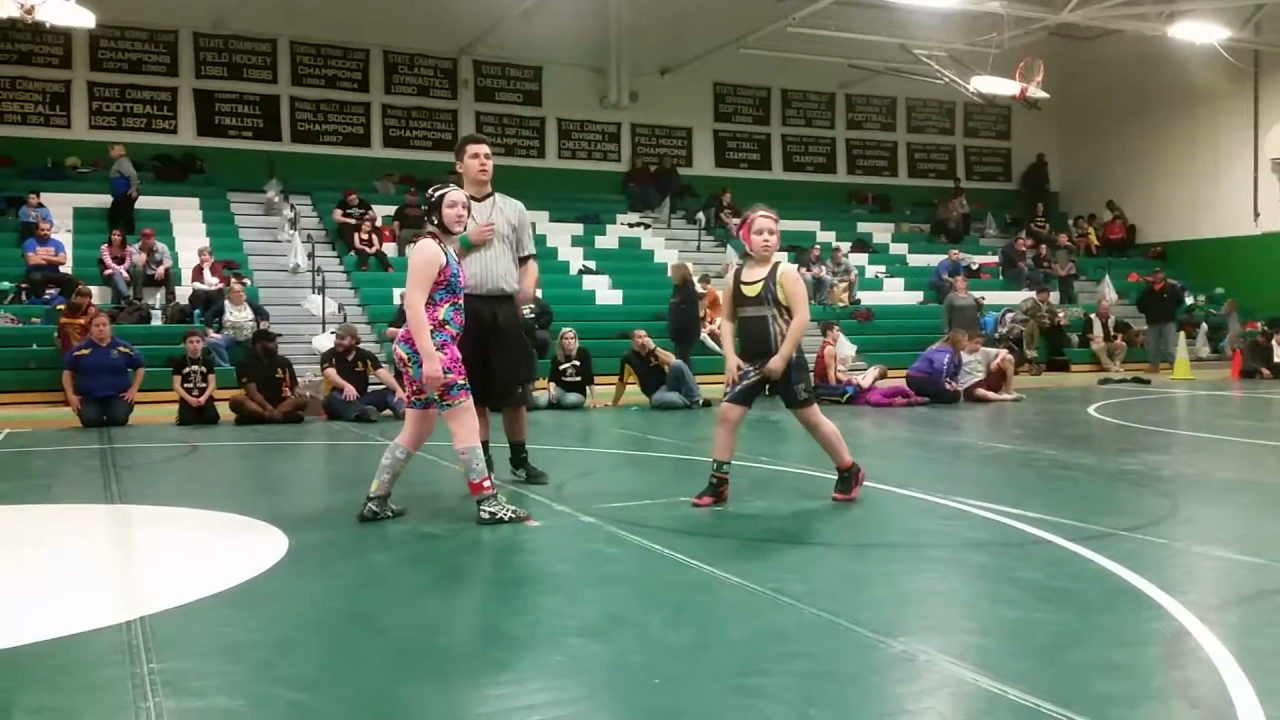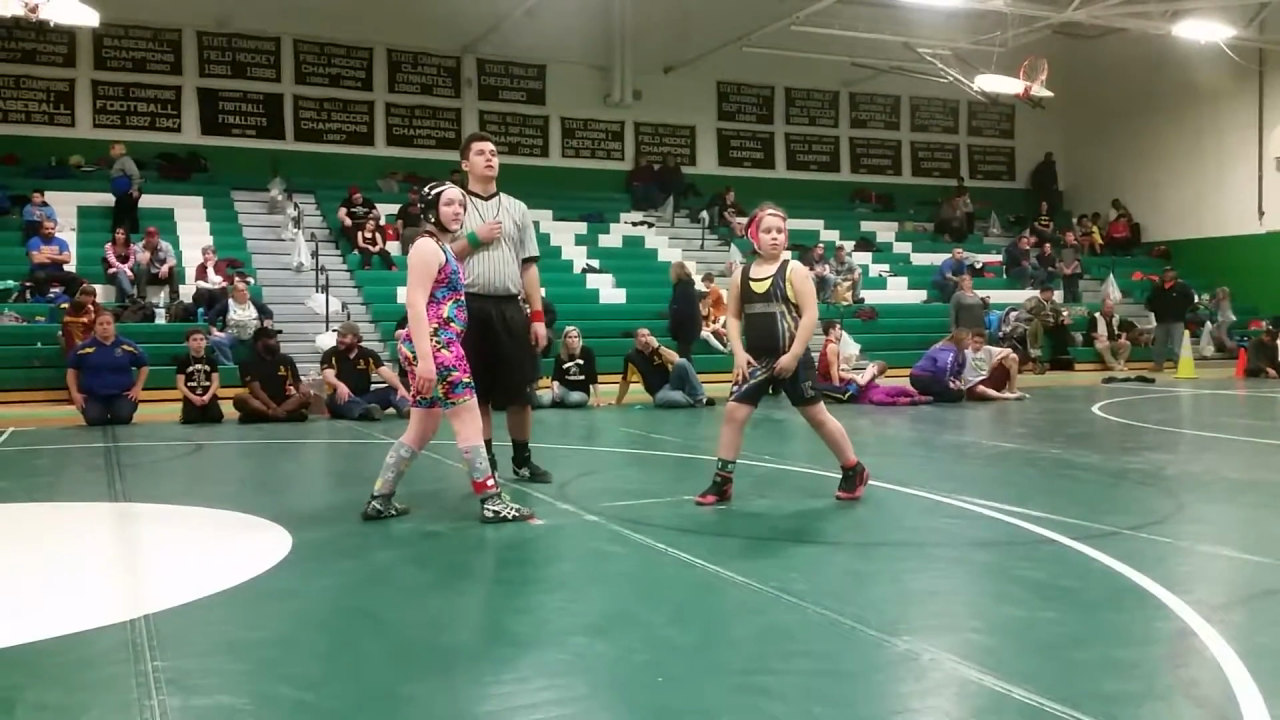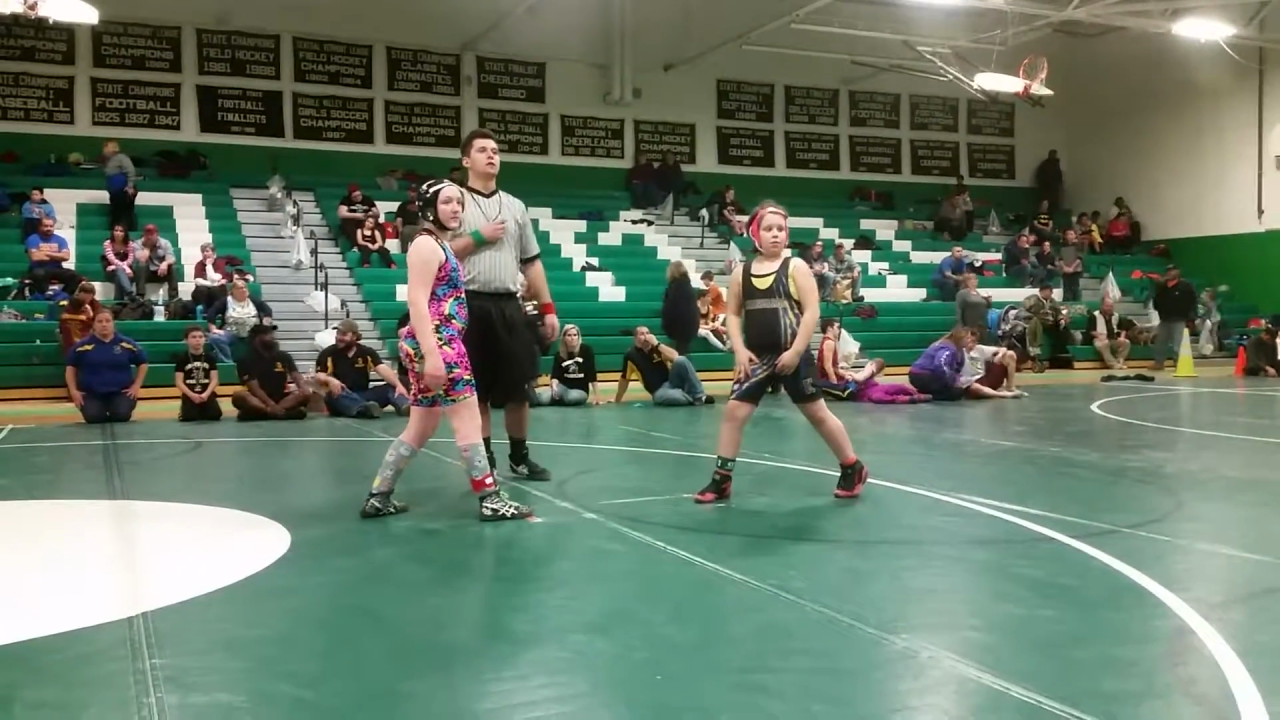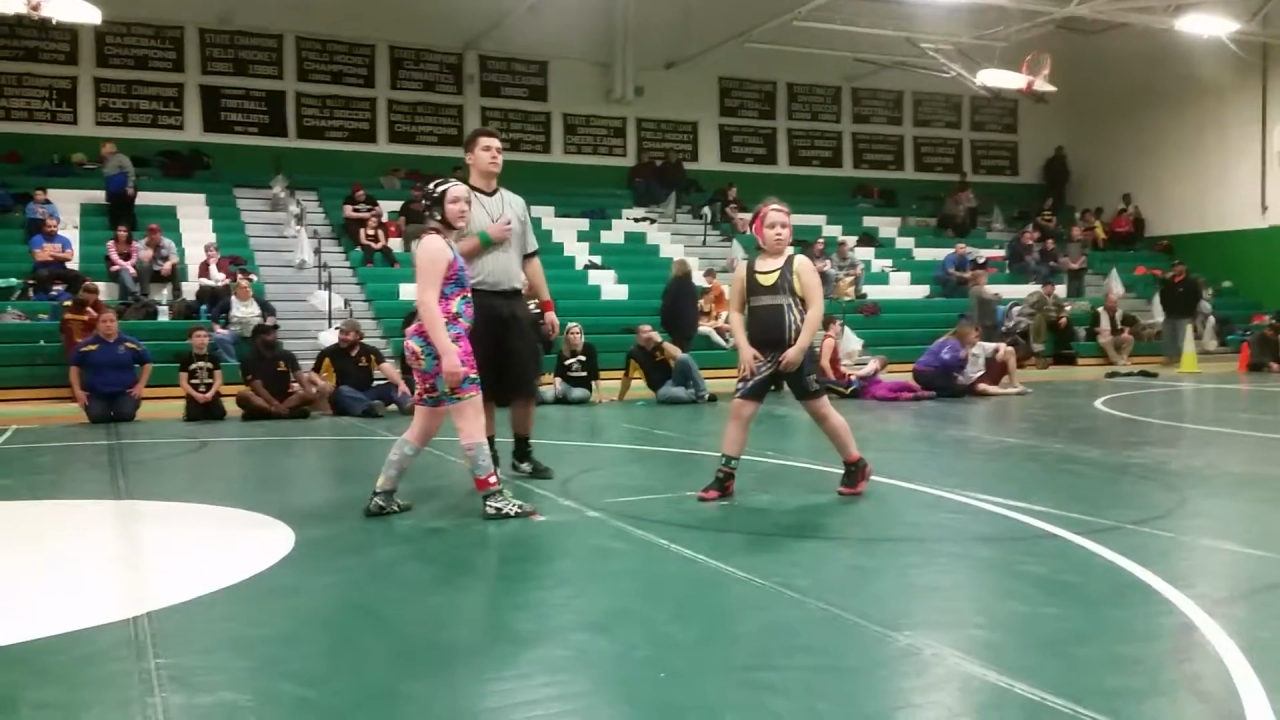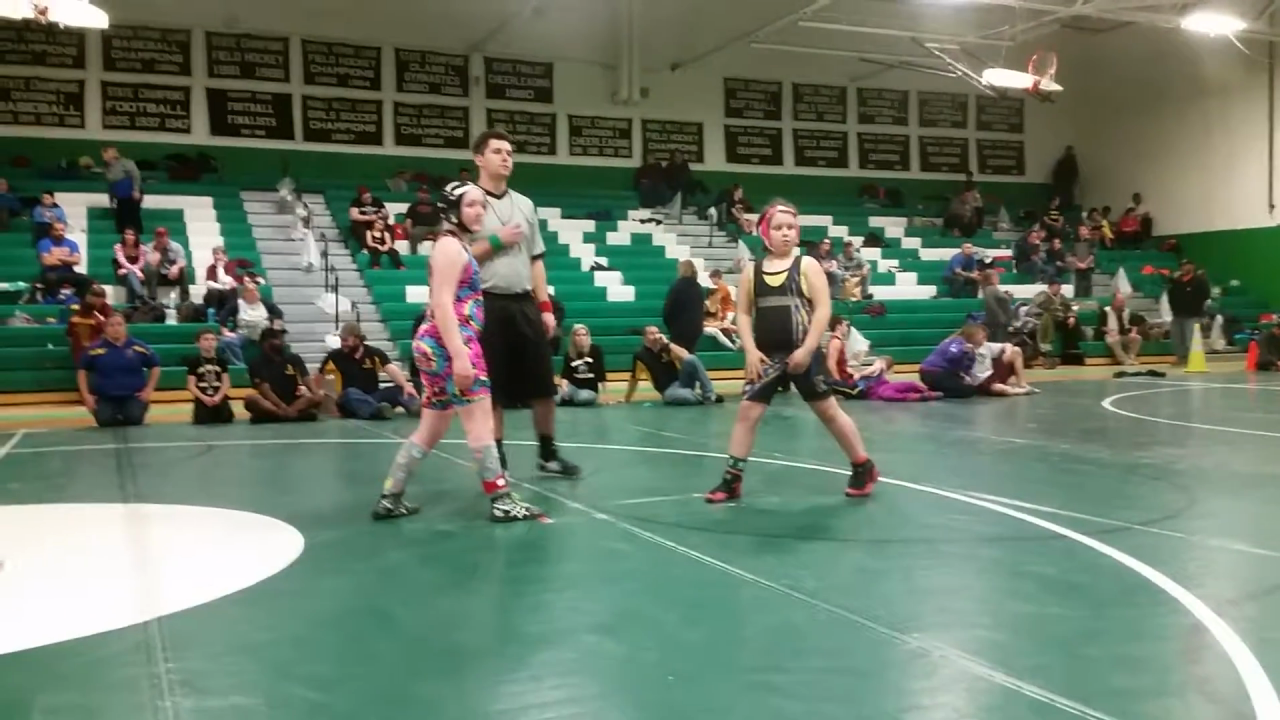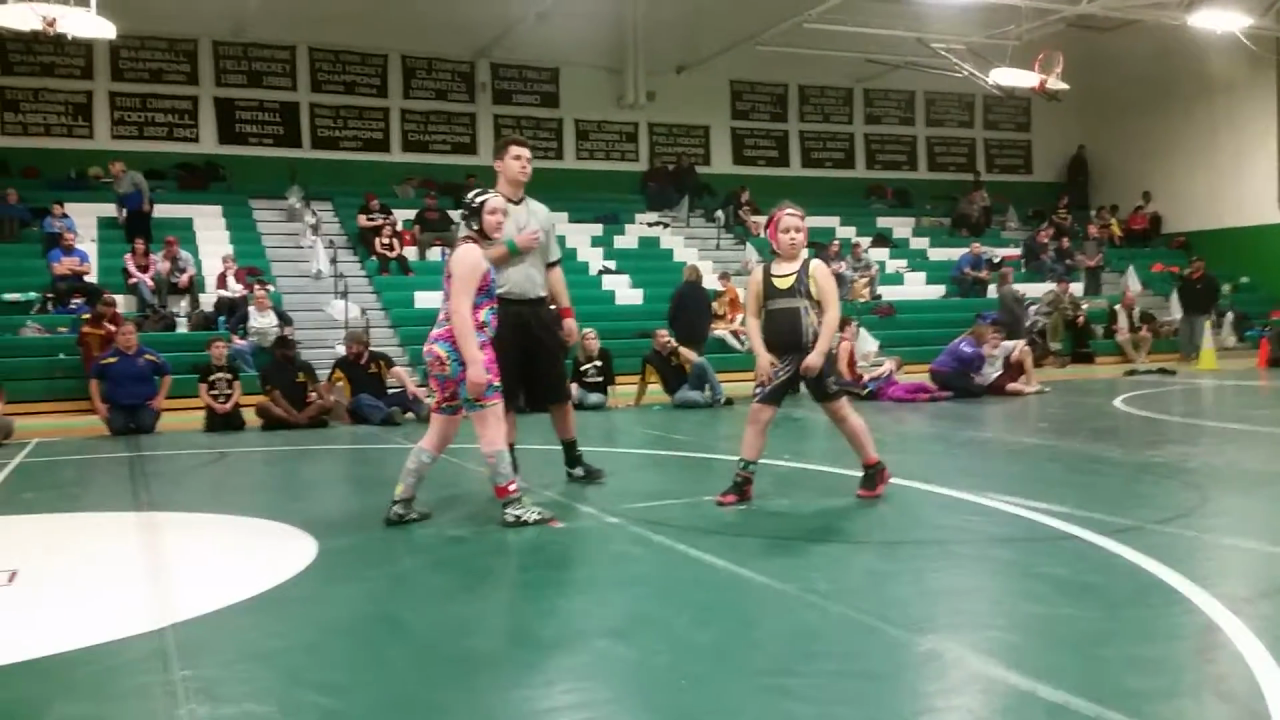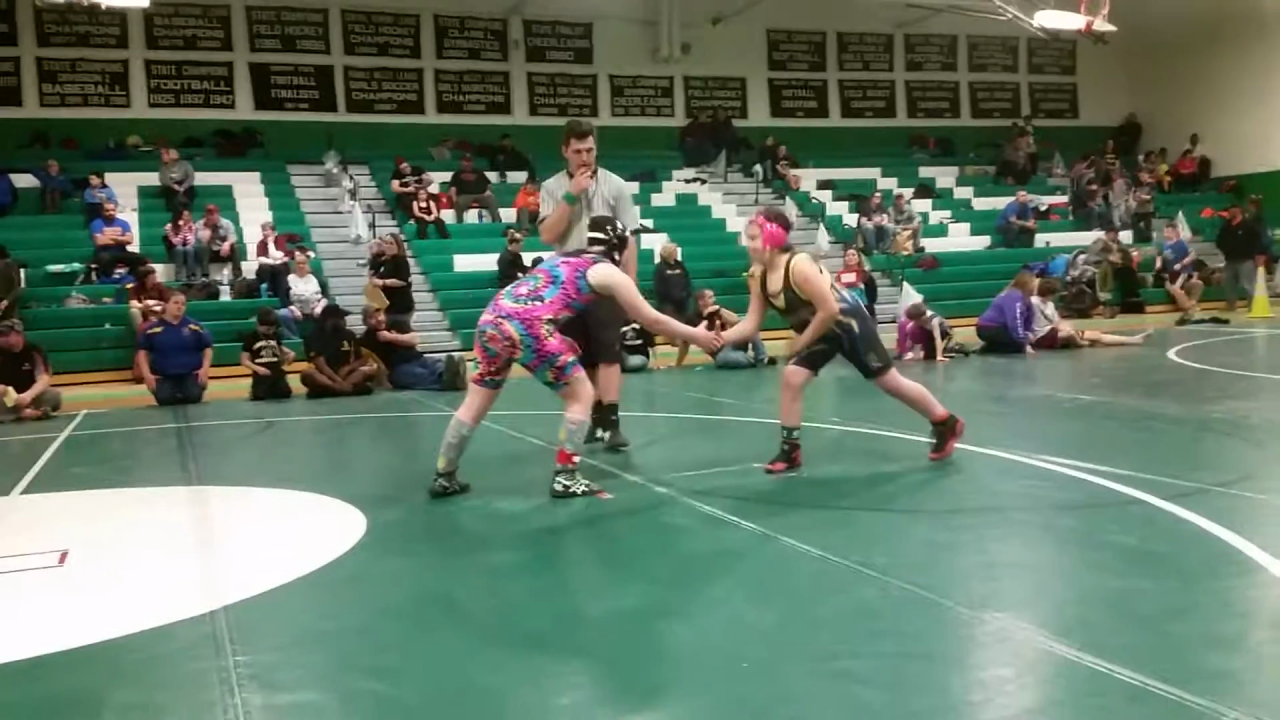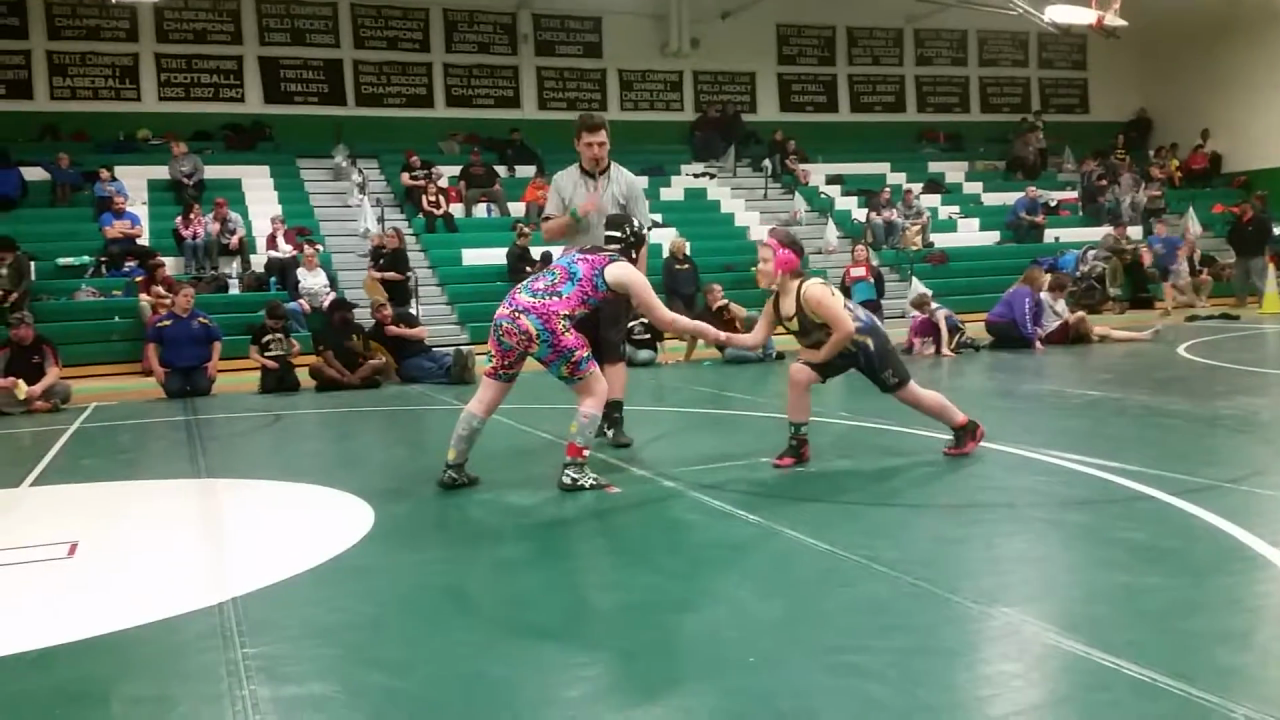
dt=0.2s
person 1, frame 1
left shoulder: (513, 208)
left elbow: (529, 260)
left wrist: (528, 283)
right wrist: (466, 241)
left hip: (505, 309)
right hip: (465, 309)
left knee: (515, 392)
right knee: (473, 395)
left ankle: (520, 460)
right ankle: (483, 464)
person 1, frame 2
left shoulder: (517, 209)
left elbow: (529, 266)
left wrist: (537, 316)
right wrist: (473, 239)
left hip: (510, 309)
right hip: (469, 308)
left knee: (520, 391)
right knee: (477, 393)
left ankle: (522, 459)
right ankle: (486, 462)
person 1, frame 3
left shoulder: (516, 206)
left elbow: (531, 263)
left wrist: (548, 308)
right wrist: (477, 237)
left hip: (508, 306)
right hip: (469, 305)
left knee: (518, 388)
right knee: (476, 390)
left ankle: (519, 457)
right ankle: (485, 460)
person 1, frame 4
left shoulder: (516, 203)
left elbow: (530, 259)
left wrist: (547, 305)
right wrist: (484, 238)
left hip: (514, 304)
right hip: (476, 304)
left knee: (525, 385)
right knee: (481, 389)
left ankle: (523, 454)
right ankle: (489, 458)
person 1, frame 5
left shoulder: (524, 205)
left wrist: (546, 307)
right wrist: (496, 241)
left hip: (523, 306)
right hip: (487, 307)
left knee: (543, 385)
right knee: (491, 391)
left ankle: (548, 454)
right ankle: (497, 460)
person 1, frame 6
left shoulder: (541, 212)
left elbow: (553, 267)
left wrist: (567, 313)
right wrist: (512, 246)
left hip: (539, 310)
right hip: (503, 311)
left knee: (557, 389)
right knee: (504, 395)
left ankle: (573, 460)
right ankle: (508, 462)
person 1, frame 7
left shoulder: (615, 185)
right shoulder: (552, 188)
left elbow: (628, 239)
right elbow: (547, 236)
left wrist: (629, 284)
right wrist: (571, 197)
left knee: (608, 350)
right knee: (584, 356)
left ankle: (612, 423)
right ankle: (598, 420)
person 1, frame 8
left shoulder: (627, 181)
right shoulder: (562, 181)
right elbow: (547, 232)
right wrist: (575, 215)
left knee: (613, 349)
right knee: (589, 351)
left ankle: (615, 421)
right ankle: (602, 415)
person 2, frame 1
left shoulder: (448, 249)
right shoulder: (429, 248)
right elbow: (414, 306)
left wrist: (449, 349)
right wrist: (430, 356)
left hip: (436, 346)
right hip: (426, 347)
left knee: (415, 432)
right knee: (466, 423)
left ankle: (376, 501)
right ankle: (488, 502)
person 2, frame 2
left shoulder: (442, 248)
right shoulder: (427, 247)
right elbow: (416, 305)
right wrist: (425, 358)
left hip: (441, 346)
right hip: (435, 346)
left knee: (420, 431)
right knee: (469, 422)
left ankle: (380, 500)
right ankle: (491, 501)
person 2, frame 3
left shoulder: (441, 246)
right shoulder: (426, 244)
right elbow: (417, 303)
right wrist: (432, 354)
left hip: (441, 343)
right hip: (436, 343)
left knee: (420, 429)
right knee: (468, 420)
left ankle: (378, 497)
right ankle: (490, 499)
person 2, frame 4
left shoulder: (446, 245)
right shoulder: (434, 243)
right elbow: (427, 302)
left wrist: (448, 350)
right wrist: (448, 352)
left hip: (435, 344)
right hip: (441, 343)
left knee: (424, 427)
right knee: (472, 419)
left ankle: (382, 496)
right ankle: (494, 498)
person 2, frame 5
left shoulder: (459, 246)
right shoulder: (450, 245)
right elbow: (442, 305)
right wrist: (460, 355)
left hip: (439, 345)
right hip: (450, 344)
left knee: (431, 429)
right knee: (481, 422)
left ankle: (390, 499)
right ankle: (502, 501)
person 2, frame 6
left shoulder: (472, 253)
right shoulder: (471, 252)
right elbow: (460, 312)
right wrist: (475, 362)
left hip: (445, 349)
right hip: (461, 350)
left knee: (440, 434)
right knee: (493, 427)
left ankle: (401, 504)
right ankle: (513, 506)
person 2, frame 7
left shoulder: (566, 259)
right shoulder: (609, 273)
right elbow: (651, 319)
left wrist: (557, 340)
right wrist: (696, 336)
left hip: (494, 319)
right hip: (527, 328)
left knee: (475, 403)
right knee: (581, 395)
left ankle: (443, 477)
right ankle: (565, 477)
person 2, frame 8
left shoulder: (579, 254)
right shoulder: (626, 272)
right elbow: (665, 320)
left wrist: (575, 337)
right wrist: (705, 331)
left hip: (509, 313)
right hip: (543, 323)
left knee: (486, 397)
right knee: (596, 390)
left ankle: (453, 470)
right ankle: (574, 471)
person 3, frame 1
left shoulder: (785, 273)
right shoulder: (735, 277)
left elbow: (801, 318)
right elbow: (728, 319)
left wrist: (782, 357)
right wrist: (730, 356)
left hip: (786, 359)
right hip: (749, 361)
left knee: (810, 417)
right knee: (726, 414)
left ankle: (849, 471)
right ankle: (718, 484)
person 3, frame 2
left shoulder: (794, 270)
right shoulder: (741, 275)
left elbow: (810, 315)
right elbow: (733, 317)
left wrist: (793, 354)
right wrist: (739, 352)
left hip: (791, 358)
right hip: (756, 359)
left knee: (817, 415)
right knee: (733, 413)
left ankle: (854, 470)
right ankle: (722, 482)
person 3, frame 3
left shoulder: (796, 267)
right shoulder: (742, 272)
left elbow: (812, 312)
right elbow: (733, 314)
left wrist: (796, 351)
right wrist: (740, 349)
left hip: (792, 355)
right hip: (756, 357)
left knee: (817, 413)
right knee: (734, 411)
left ankle: (853, 468)
right ankle: (721, 480)
person 3, frame 4
left shoulder: (800, 264)
right shoulder: (745, 270)
left elbow: (816, 308)
right elbow: (736, 311)
left wrist: (800, 347)
right wrist: (744, 347)
left hip: (794, 352)
right hip: (760, 354)
left knee: (820, 409)
right knee: (739, 410)
left ankle: (856, 466)
right ankle: (724, 478)
person 3, frame 5
left shoulder: (807, 265)
right shoulder: (752, 271)
left elbow: (823, 310)
right elbow: (743, 313)
left wrist: (807, 349)
right wrist: (750, 350)
left hip: (801, 353)
right hip: (766, 356)
left knee: (828, 410)
right knee: (747, 412)
left ankle: (864, 468)
right ankle: (731, 480)
person 3, frame 6
left shoulder: (815, 268)
right shoulder: (760, 274)
left elbow: (832, 312)
right elbow: (752, 317)
left wrist: (819, 352)
right wrist: (760, 353)
left hip: (812, 354)
right hip: (777, 357)
left knee: (839, 411)
right knee: (758, 414)
left ankle: (875, 469)
right ankle: (742, 483)
person 3, frame 7
left shoulder: (800, 266)
right shoulder: (761, 279)
left elbow: (829, 308)
right elbow: (750, 325)
left wrist: (805, 340)
right wrist: (720, 338)
left hip: (849, 324)
right hip: (818, 332)
left knee: (890, 381)
right knee: (792, 378)
left ankle: (946, 424)
right ankle: (789, 450)
person 3, frame 8
left shoulder: (812, 291)
right shoulder: (775, 302)
left elbow: (845, 329)
right elbow: (756, 338)
left wrist: (821, 355)
right wrist: (725, 338)
left hip: (865, 339)
right hip: (836, 345)
left knee: (908, 393)
right knee: (798, 376)
left ankle: (967, 428)
right ankle: (798, 446)
